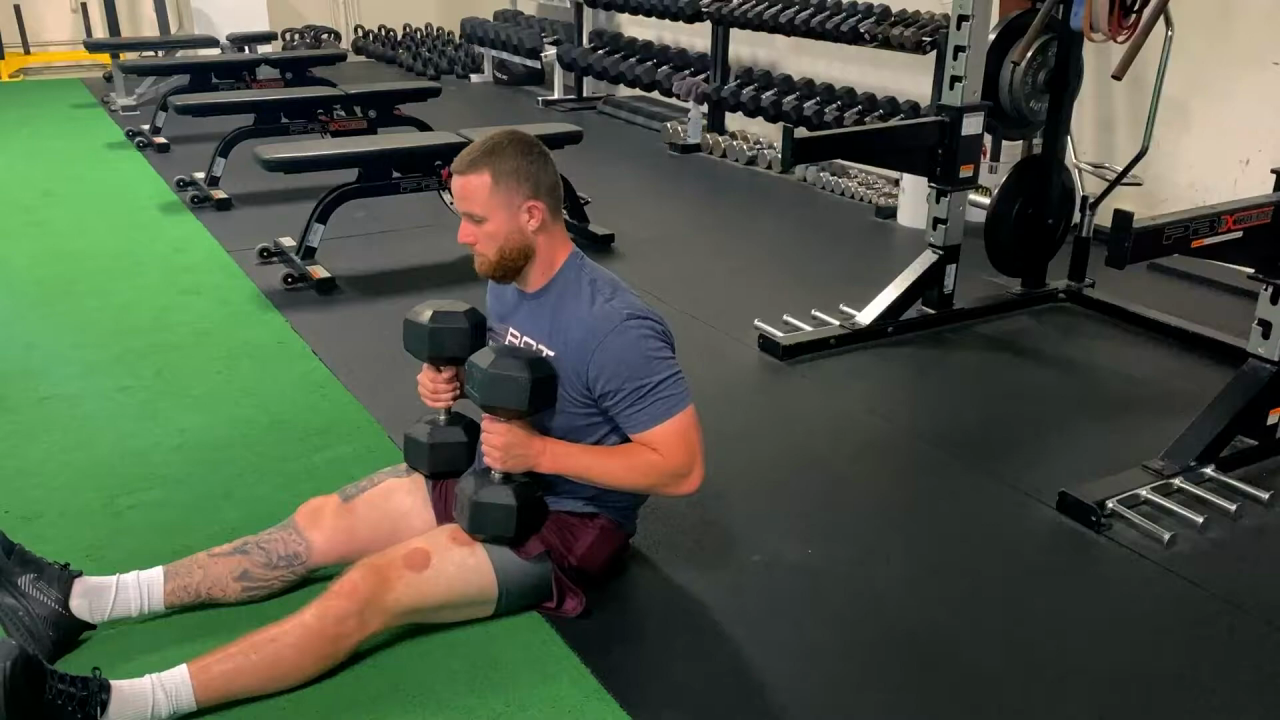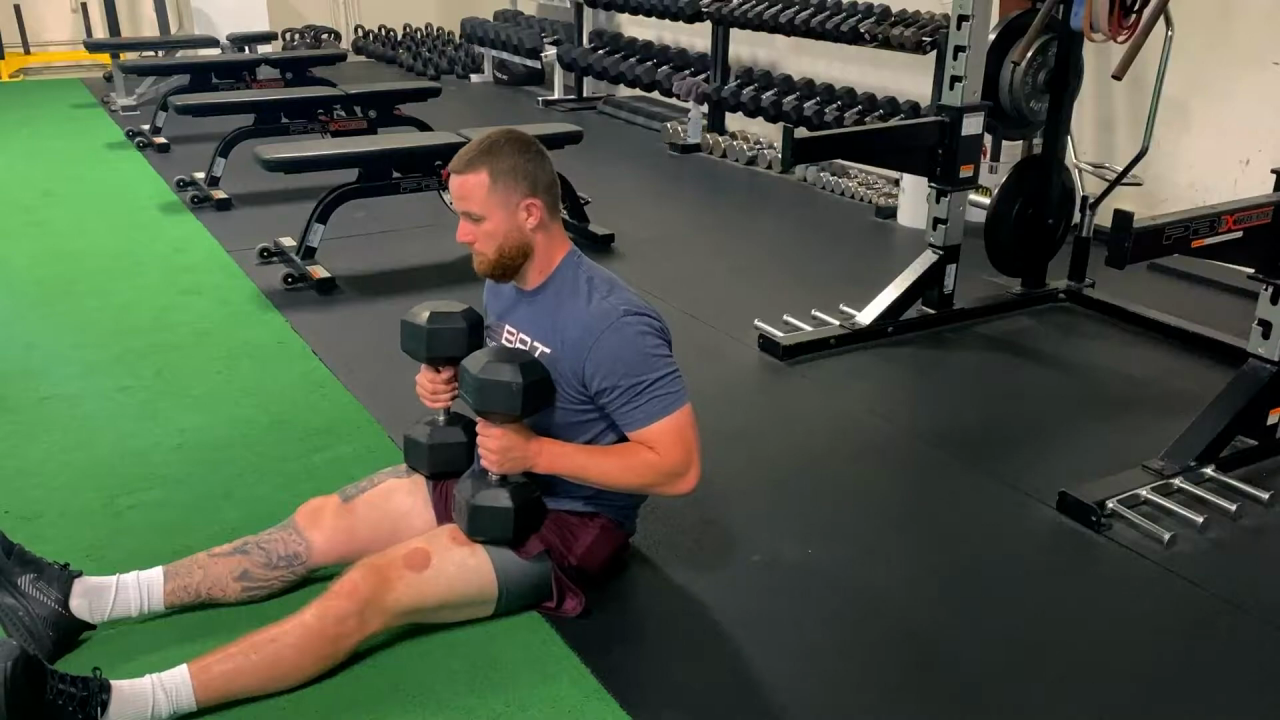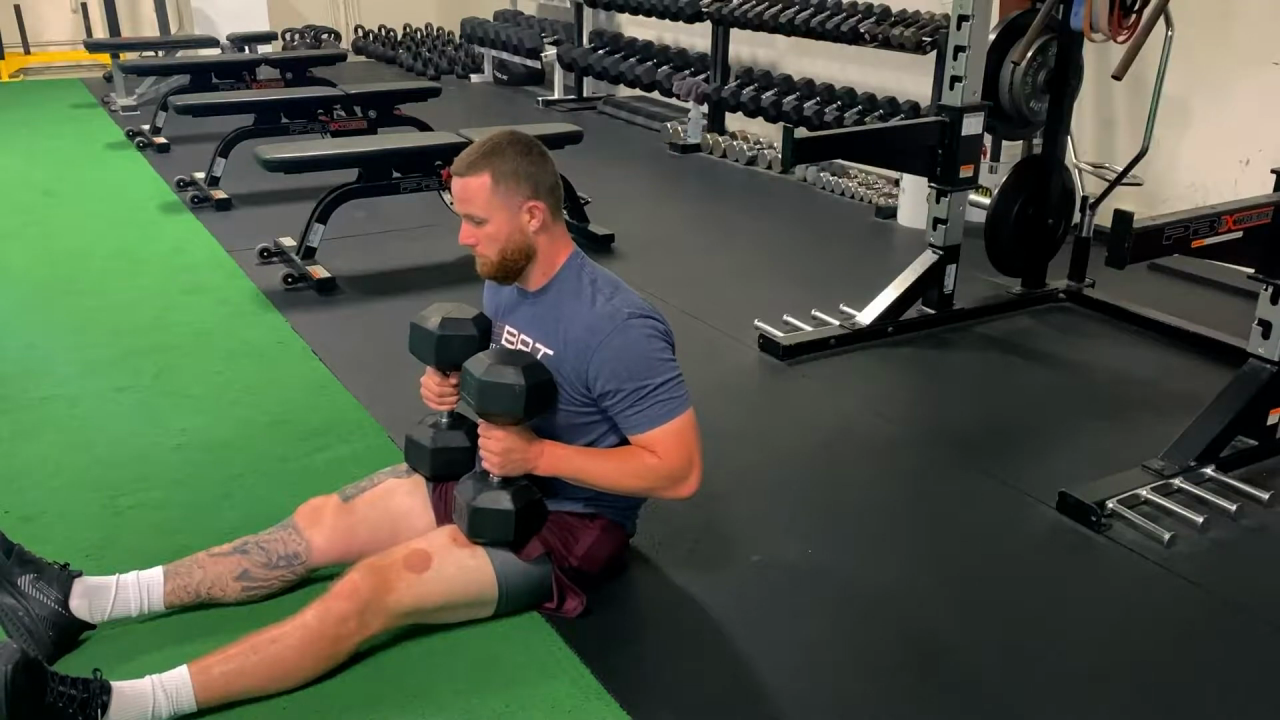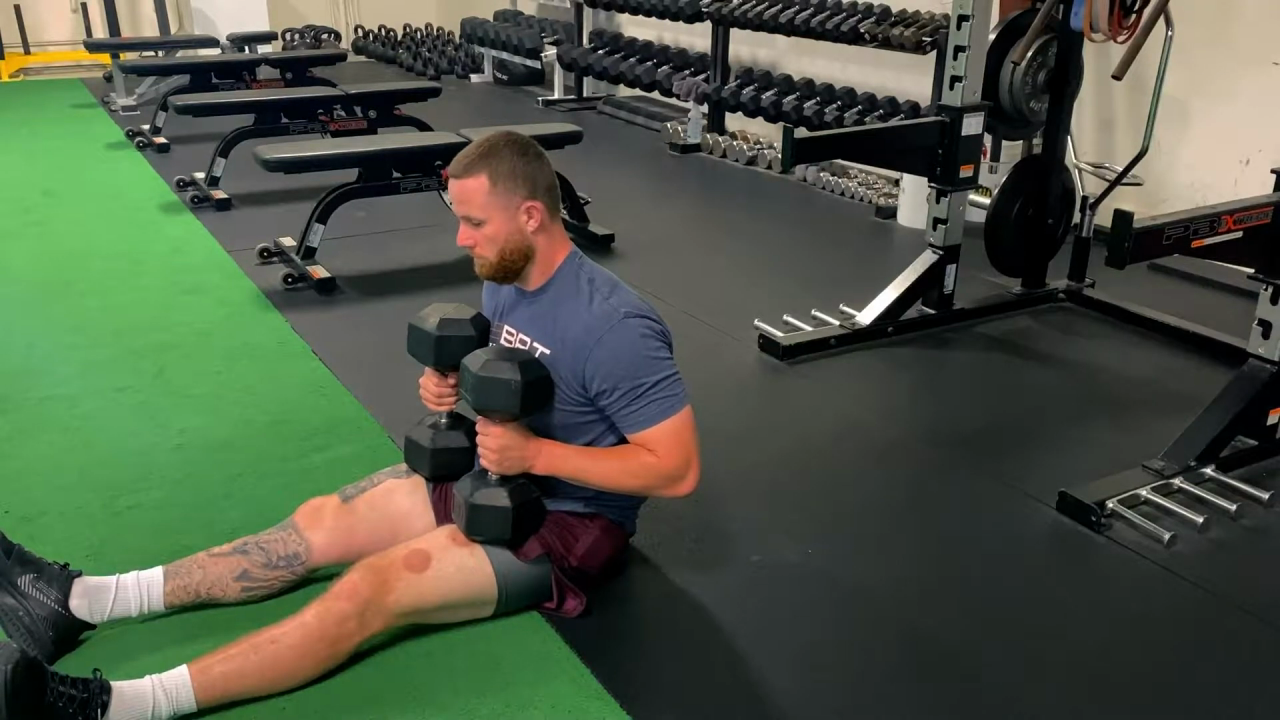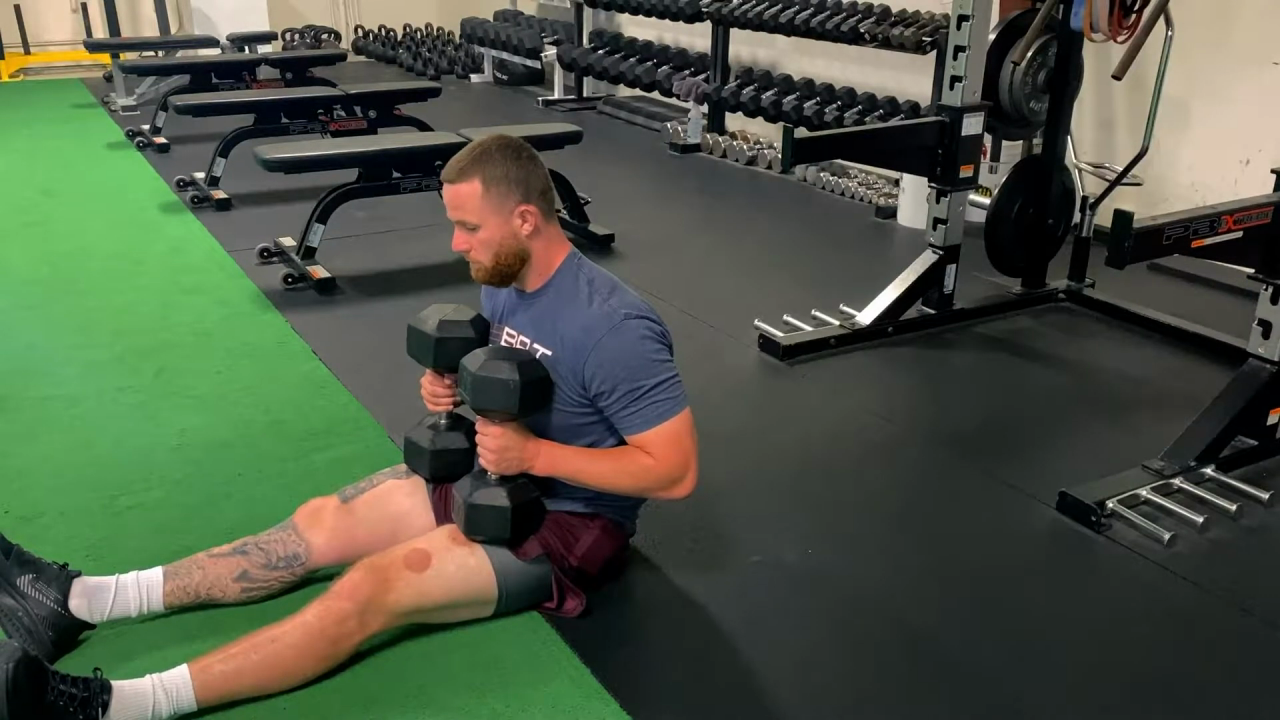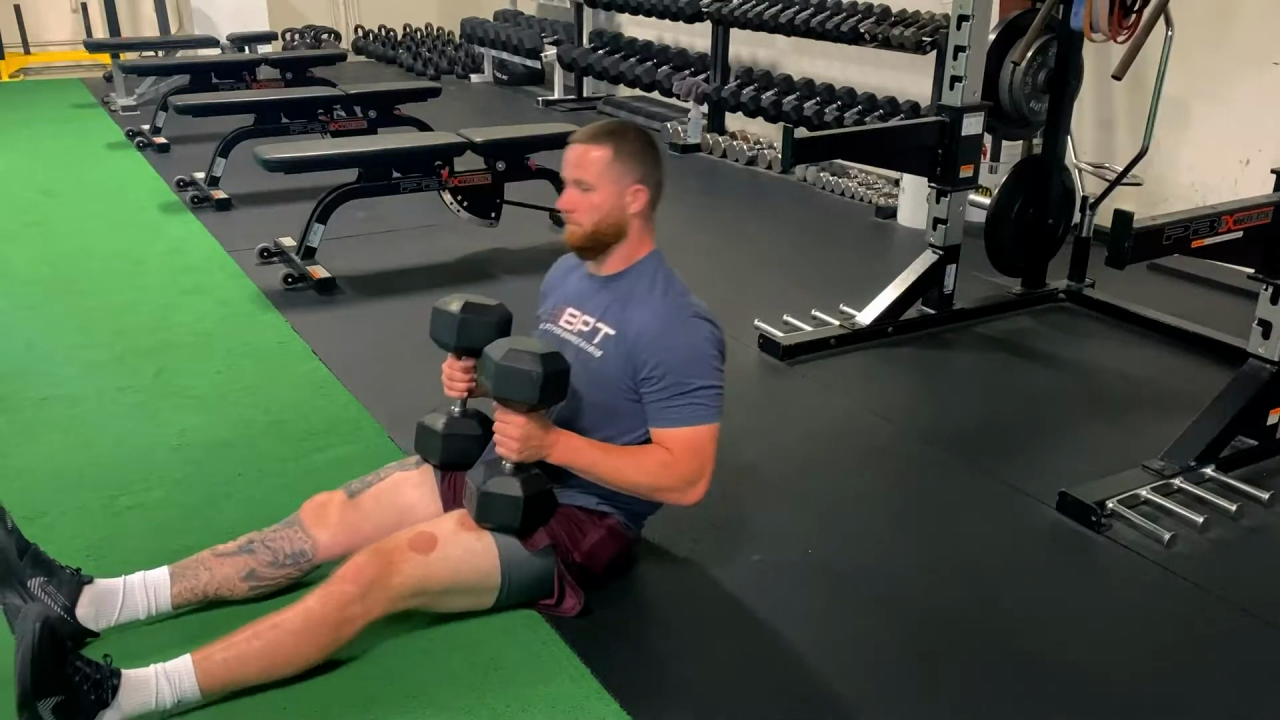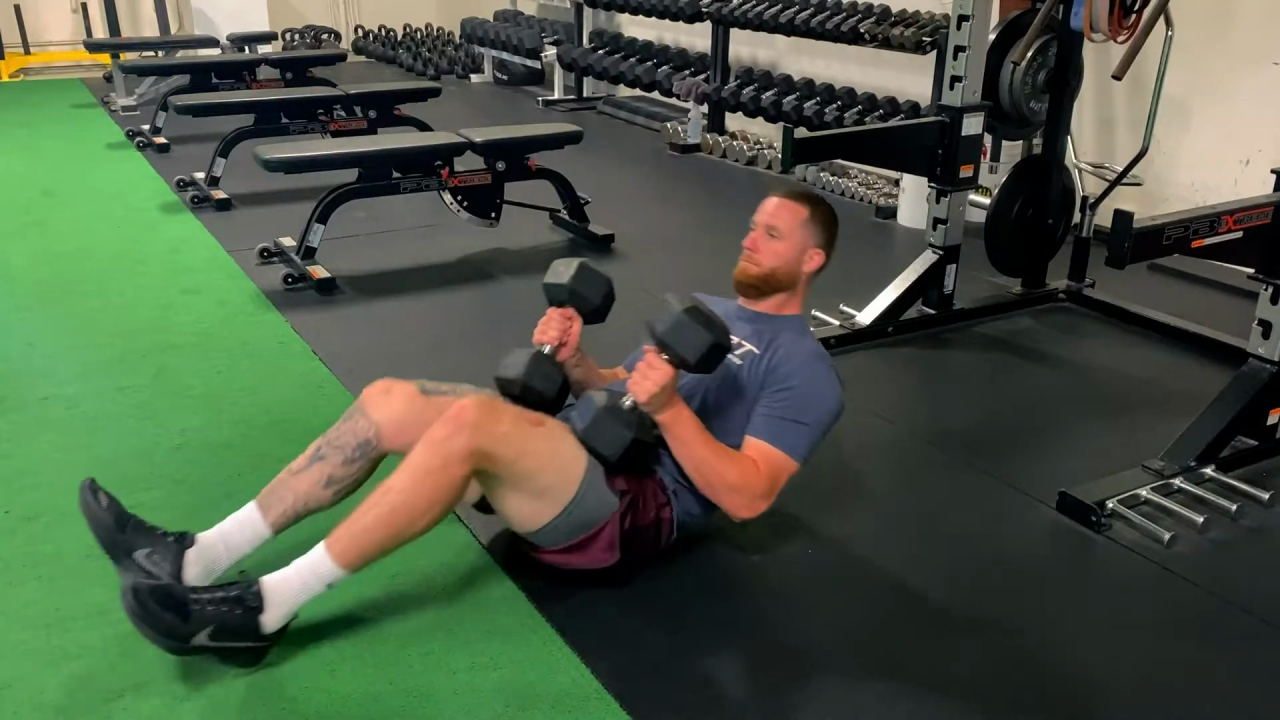
dt=0.5s
person 1, frame 1
left shoulder: (613, 329)
right shoulder: (508, 278)
left elbow: (682, 467)
left wrist: (540, 451)
right wrist: (453, 381)
left hip: (565, 522)
right hip: (489, 474)
left knee: (372, 586)
right knee: (322, 523)
right ankle: (85, 600)
person 1, frame 2
left shoulder: (610, 325)
right shoulder: (506, 275)
left elbow: (678, 466)
left wrist: (536, 451)
right wrist: (449, 382)
left hip: (566, 520)
right hip: (488, 475)
left knee: (371, 587)
right knee: (321, 523)
right ankle: (82, 600)
person 1, frame 3
left shoulder: (615, 328)
right shoulder: (507, 277)
left elbow: (679, 471)
left wrist: (538, 454)
right wrist: (452, 383)
left hip: (564, 521)
right hip: (491, 474)
left knee: (372, 588)
right knee: (320, 523)
right ankle: (84, 600)
person 1, frame 4
left shoulder: (612, 327)
right shoulder: (506, 277)
left elbow: (676, 469)
left wrist: (535, 453)
right wrist: (452, 387)
left hip: (565, 522)
right hip: (489, 475)
left knee: (373, 587)
right knee: (320, 523)
right ankle: (84, 599)
person 1, frame 5
left shoulder: (612, 329)
right shoulder: (506, 279)
left elbow: (675, 472)
left wrist: (536, 454)
right wrist: (455, 386)
left hip: (567, 521)
right hip: (492, 474)
left knee: (372, 588)
right knee: (321, 524)
right ankle: (83, 601)
person 1, frame 6
left shoulder: (676, 330)
right shoulder: (569, 272)
left elbow: (684, 480)
left wrist: (550, 442)
right wrist: (484, 384)
left hip: (577, 522)
right hip: (502, 470)
left knee: (377, 573)
right knee: (326, 517)
right ankle: (91, 602)
person 1, frame 7
left shoulder: (805, 371)
right shoulder: (704, 307)
left elbow: (747, 495)
left wrist: (669, 407)
right wrist: (575, 362)
left hip: (634, 503)
right hip: (577, 444)
left knee: (469, 425)
right knee: (386, 404)
left ankle: (262, 610)
right ankle: (200, 558)
